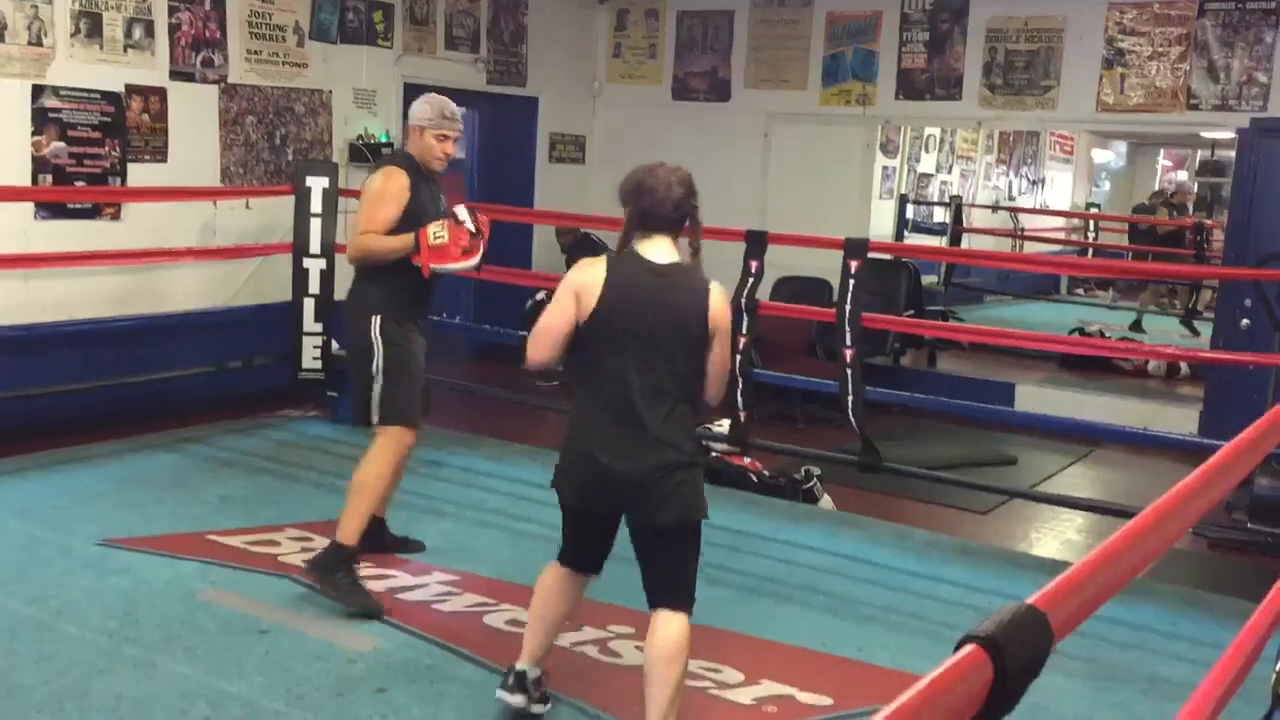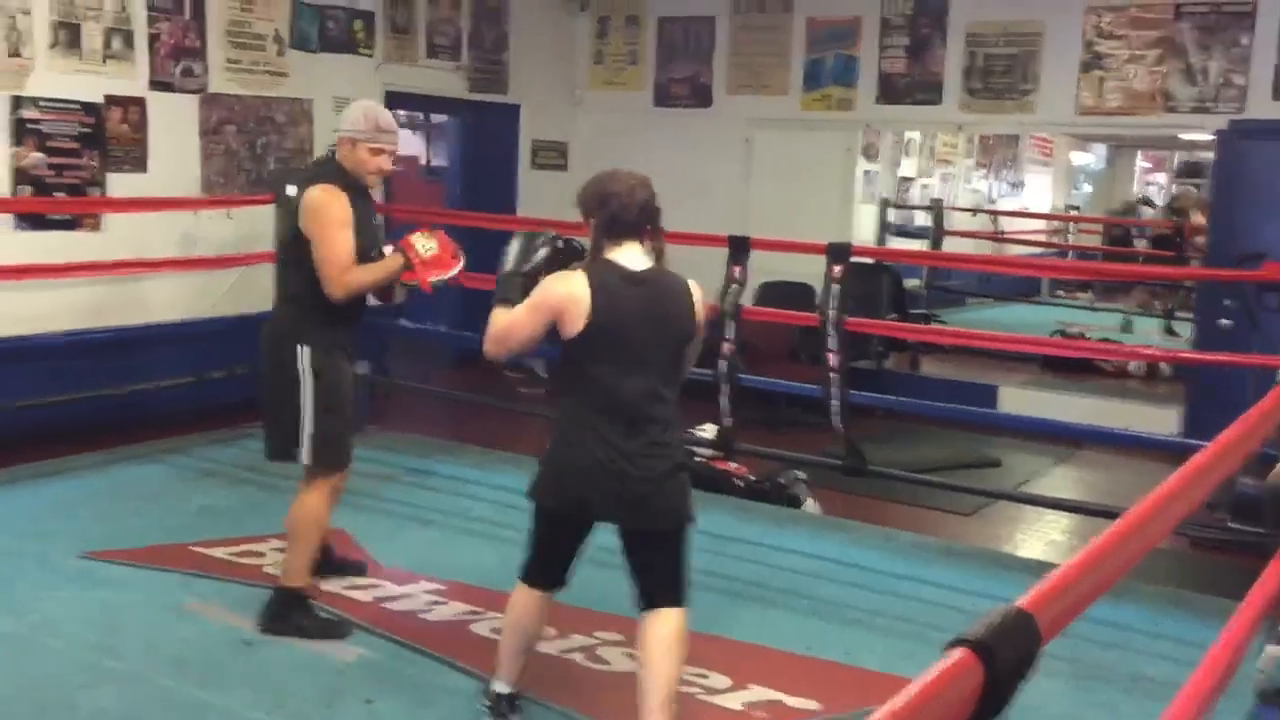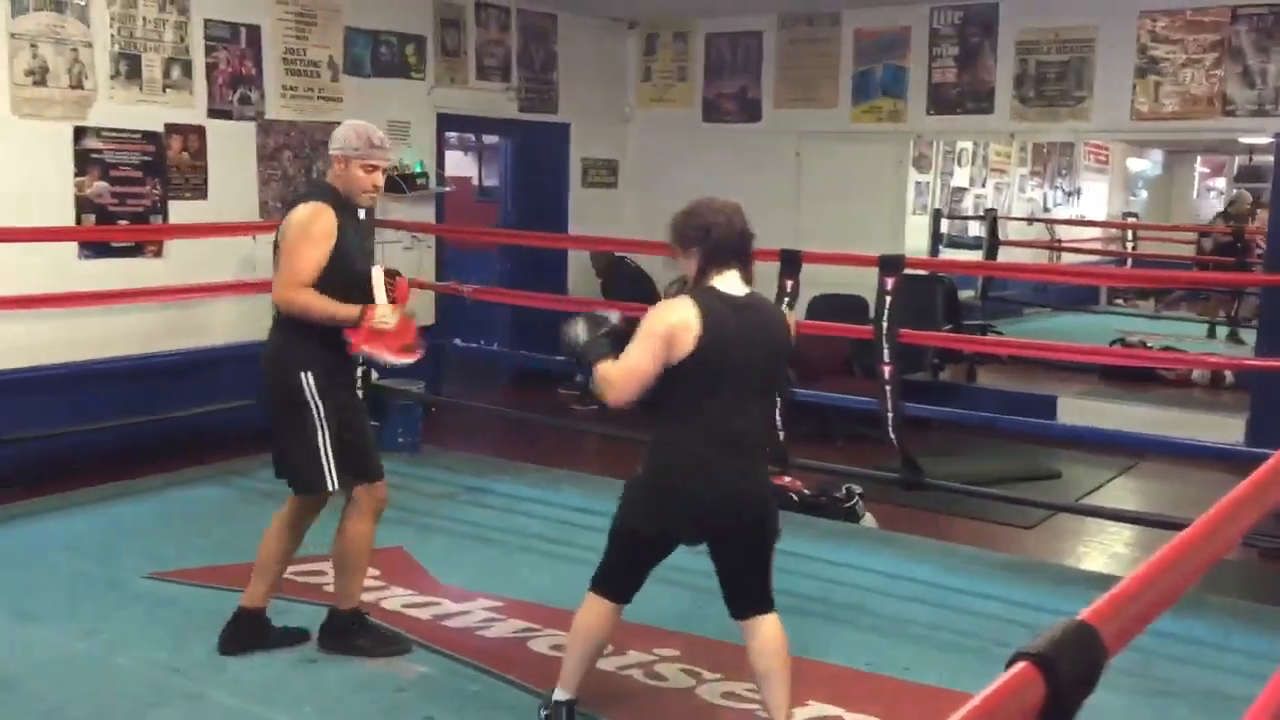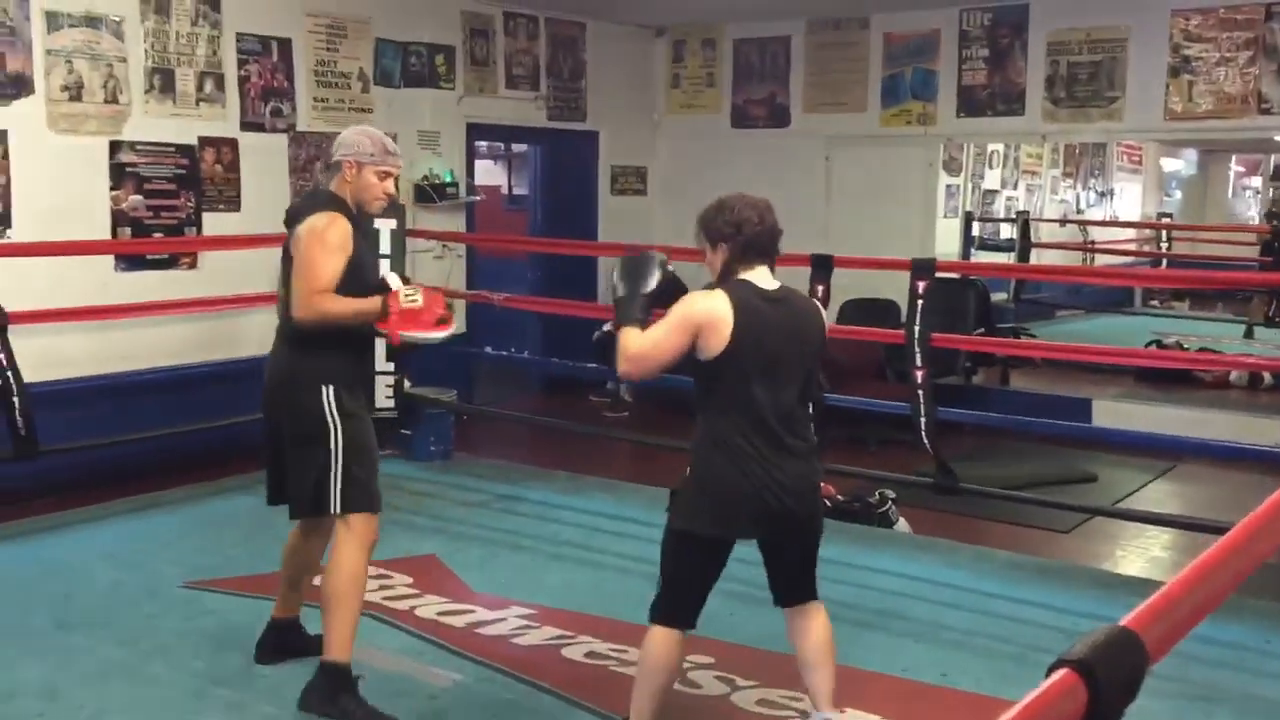
dt=0.4s
person 1, frame 1
left shoulder: (429, 184)
right shoulder: (393, 178)
right elbow: (358, 247)
right wrist: (418, 241)
left hip: (404, 319)
right hip: (379, 320)
left knee: (397, 430)
right knee: (396, 435)
left ankle: (372, 528)
right ankle: (335, 558)
person 1, frame 2
left shoulder: (351, 192)
right shoulder: (326, 196)
right elbow: (339, 284)
left wrist: (395, 261)
right wrist: (400, 261)
left hip: (324, 343)
right hip: (308, 346)
left knee: (333, 457)
right knee: (325, 472)
left ankle: (315, 552)
right ankle: (288, 602)
person 1, frame 3
left shoulder: (348, 215)
right shoulder: (316, 214)
right elbow: (288, 296)
left wrist: (381, 304)
right wrist: (362, 315)
left hip: (320, 370)
right hip: (307, 371)
left knee: (308, 496)
right knee: (368, 492)
left ankle: (248, 620)
right ankle: (345, 623)
person 1, frame 4
left shoulder: (341, 223)
right shoulder: (329, 223)
right elbow: (308, 307)
left wrist: (388, 307)
right wrist: (384, 304)
left hip: (304, 384)
right hip: (322, 387)
left knee: (317, 515)
right knee: (356, 524)
left ankle: (282, 630)
person 2, frame 1
left shoulder: (590, 275)
right shoulder: (708, 297)
left elbow: (538, 355)
right elbow: (712, 393)
left hip: (591, 460)
right hip: (666, 469)
left knee: (573, 563)
right knee: (671, 604)
left ankle: (523, 675)
person 2, frame 2
left shoulder: (567, 287)
right shoulder: (688, 296)
left elbow: (496, 345)
left wrist: (513, 279)
left hip: (578, 465)
right hip: (655, 472)
left knee: (538, 580)
right knee: (664, 602)
person 2, frame 3
left shoulder: (674, 315)
right shoulder: (778, 320)
left elbow: (619, 392)
left wrist: (590, 347)
left hip: (671, 483)
right hip: (747, 489)
left knee: (609, 589)
right knee: (757, 608)
person 2, frame 4
left shoulder: (708, 307)
right shoulder: (811, 312)
left elbow: (632, 364)
left wrist: (632, 300)
left hip: (719, 485)
right hip: (794, 484)
left knee: (671, 612)
right knee: (802, 601)
